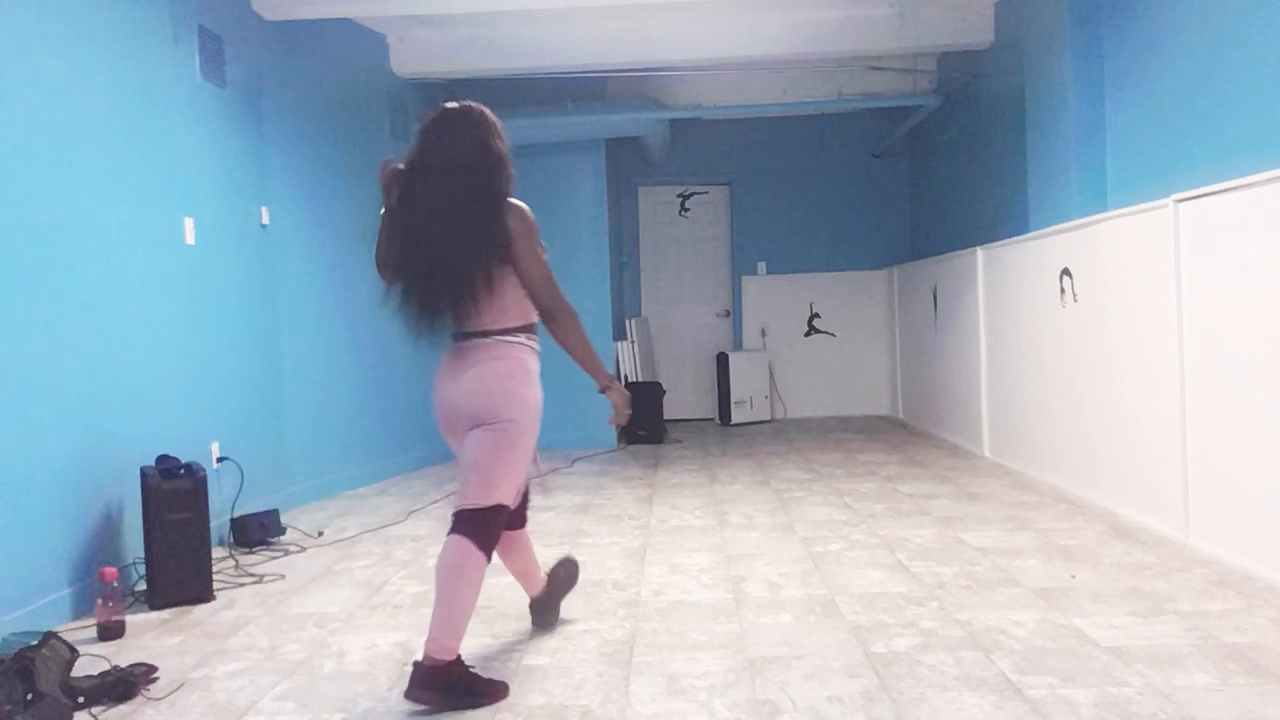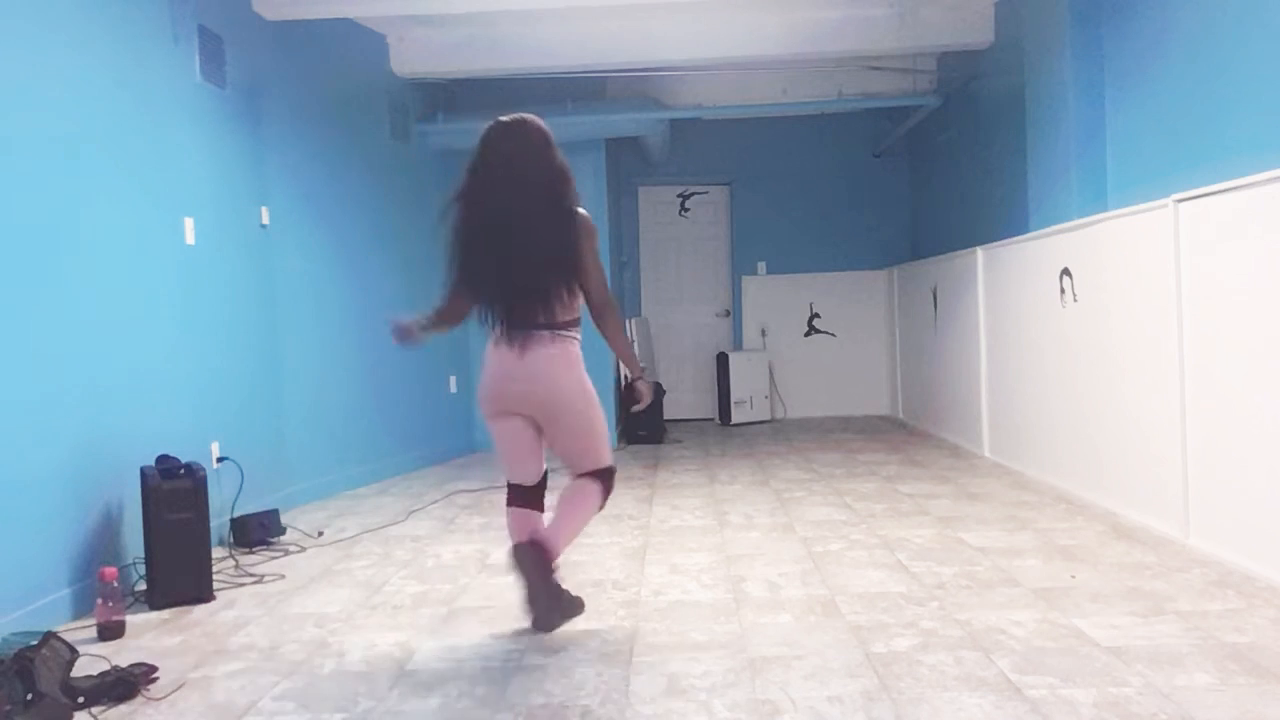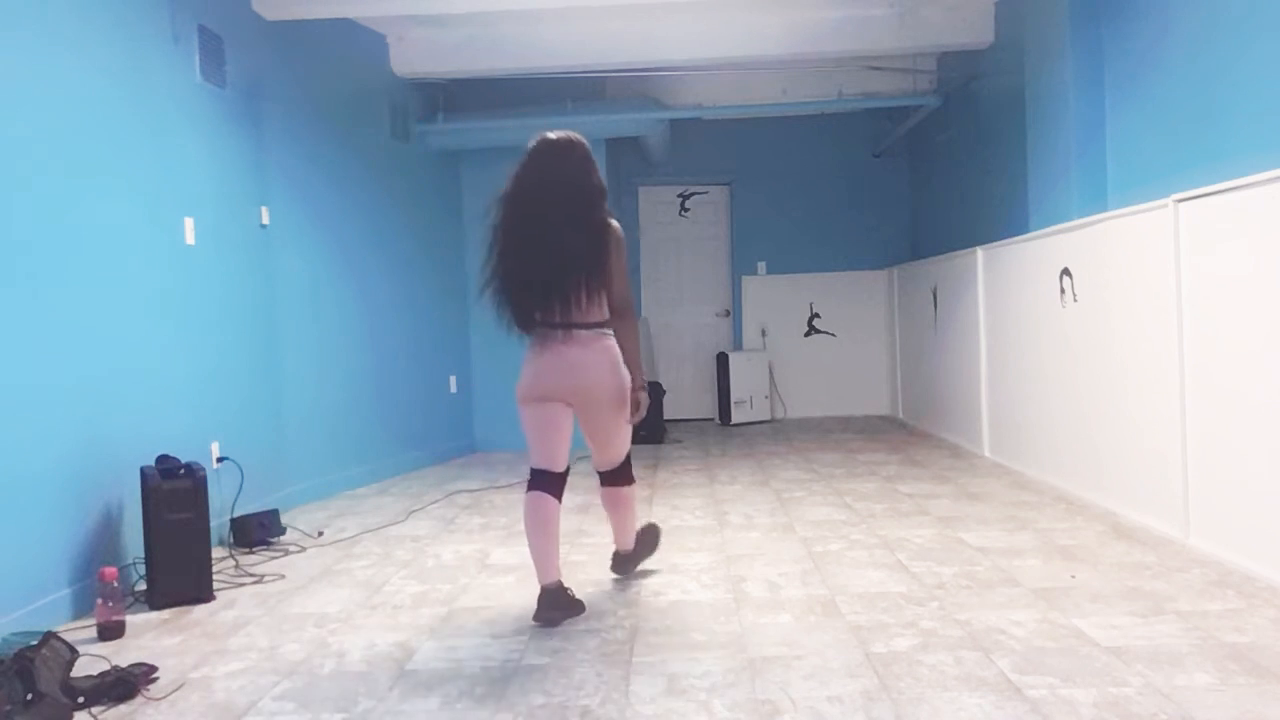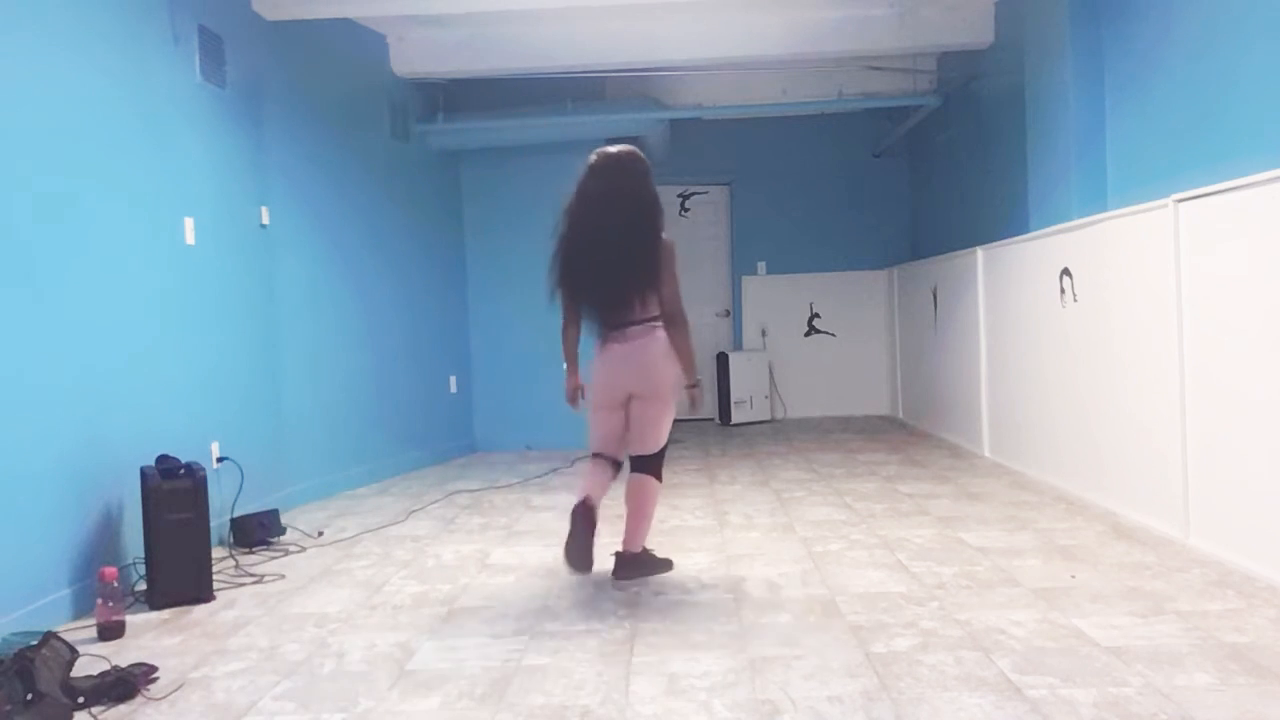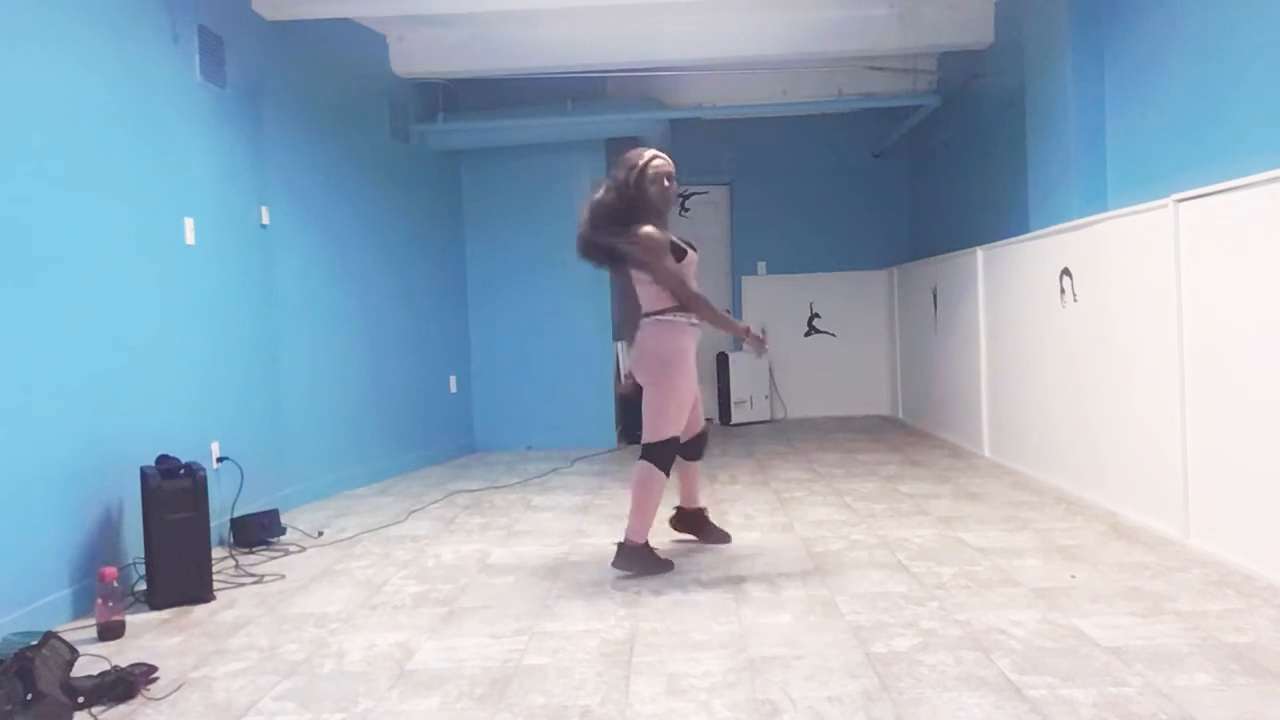
dt=0.4s
person 1, frame 1
left shoulder: (423, 224)
right shoulder: (509, 216)
left elbow: (389, 269)
right elbow: (554, 310)
left wrist: (394, 196)
right wrist: (606, 380)
left hip: (453, 381)
right hip: (504, 379)
left knee: (506, 500)
right knee: (480, 516)
left ankle: (541, 593)
right ankle: (438, 663)
person 1, frame 2
left shoulder: (478, 225)
right shoulder: (572, 223)
left elbow: (456, 309)
right elbow: (602, 305)
left wrist: (415, 329)
right wrist: (636, 368)
left hip: (499, 369)
right hip: (557, 367)
left knee: (523, 487)
right knee: (596, 474)
left ankle: (549, 594)
right ankle: (540, 548)
person 1, frame 3
left shoulder: (517, 234)
right shoulder: (605, 233)
left elbow: (518, 309)
right elbow: (621, 312)
right wrist: (638, 380)
left hip: (541, 367)
right hip: (596, 363)
left knee: (544, 474)
right knee: (614, 465)
left ankle: (550, 588)
right ankle: (627, 548)
person 1, frame 4
left shoulder: (576, 242)
right shoulder: (655, 243)
left elbow: (570, 316)
right elbow: (672, 316)
left wrist: (572, 372)
right wrist: (692, 377)
left hip: (606, 361)
right hip: (651, 356)
left knee: (603, 454)
right knee: (647, 456)
left ankle: (585, 510)
right ankle: (632, 553)
person 1, frame 5
left shoulder: (644, 236)
right shoulder: (646, 236)
left elbow: (628, 304)
right elbow: (686, 295)
left wrist: (632, 358)
right wrist: (742, 329)
left hip: (664, 345)
right hip: (665, 346)
left knee: (694, 432)
right knee: (661, 443)
left ankle: (690, 512)
right ankle: (633, 545)
